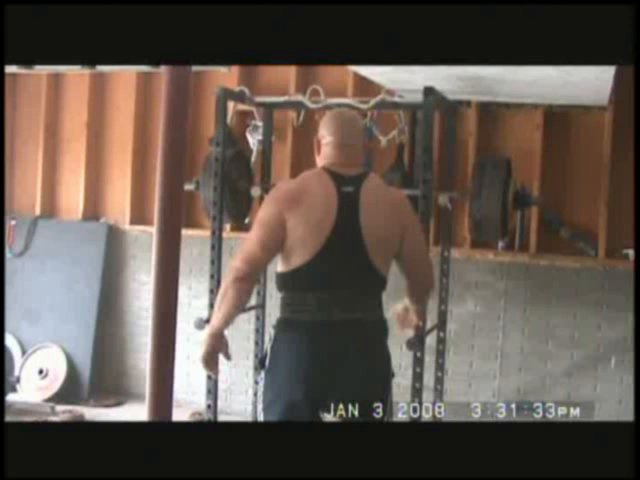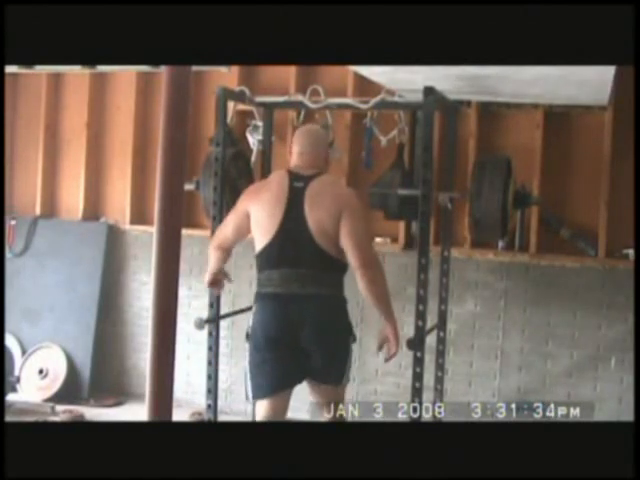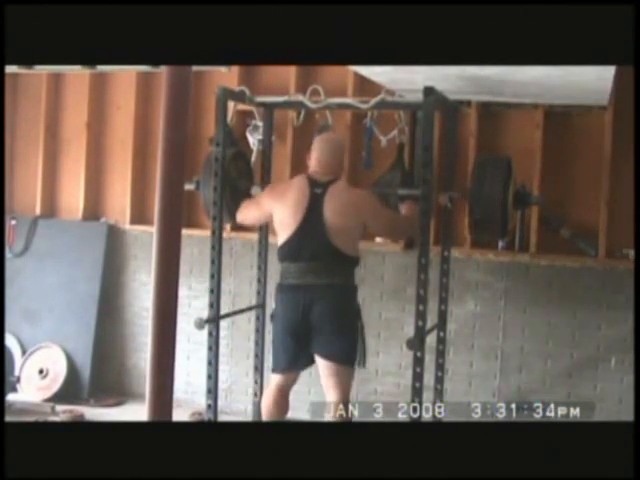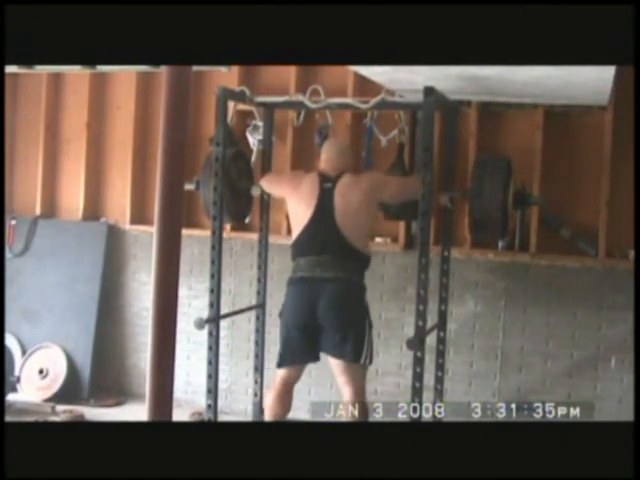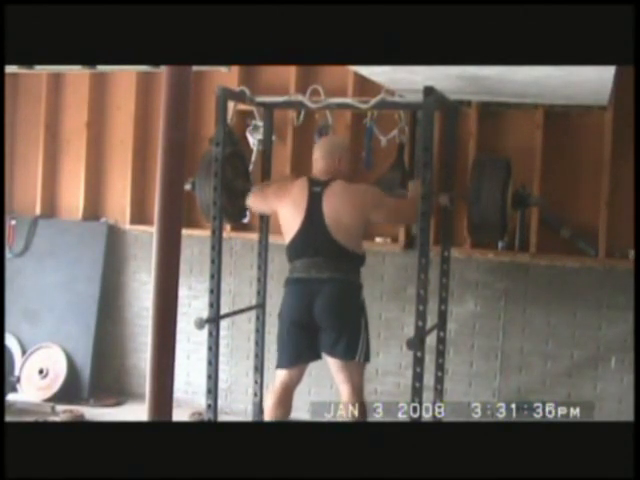
dt=0.7s
person 1, frame 1
left shoulder: (290, 196)
right shoulder: (394, 204)
left elbow: (242, 273)
right elbow: (423, 280)
left wrist: (215, 331)
right wrist: (415, 306)
left hip: (300, 340)
right hip: (364, 343)
person 1, frame 2
left shoulder: (259, 193)
right shoulder: (342, 198)
left elbow: (220, 243)
right elbow: (365, 264)
left wrist: (213, 272)
right wrist: (388, 320)
left hip: (272, 311)
right hip: (324, 312)
left knee: (268, 414)
right knee: (331, 405)
person 1, frame 3
left shoulder: (283, 193)
right shoulder: (356, 200)
left elbow: (243, 214)
right elbow: (401, 229)
left wrist: (266, 208)
right wrist: (410, 212)
left hip: (291, 297)
right hip: (335, 301)
left knee: (279, 383)
right knee: (337, 395)
person 1, frame 4
left shoulder: (298, 184)
right shoulder: (366, 186)
left elbow: (265, 180)
right elbow: (416, 186)
right wrist: (425, 185)
left hip: (301, 292)
right hip: (343, 294)
left knee: (284, 378)
right knee: (352, 389)
person 1, frame 5
left shoulder: (287, 192)
right shoulder: (358, 196)
left elbow: (253, 199)
right elbow: (408, 213)
right wrist: (418, 195)
left hip: (297, 293)
right hip: (339, 295)
left knee: (284, 381)
right knee: (350, 387)
